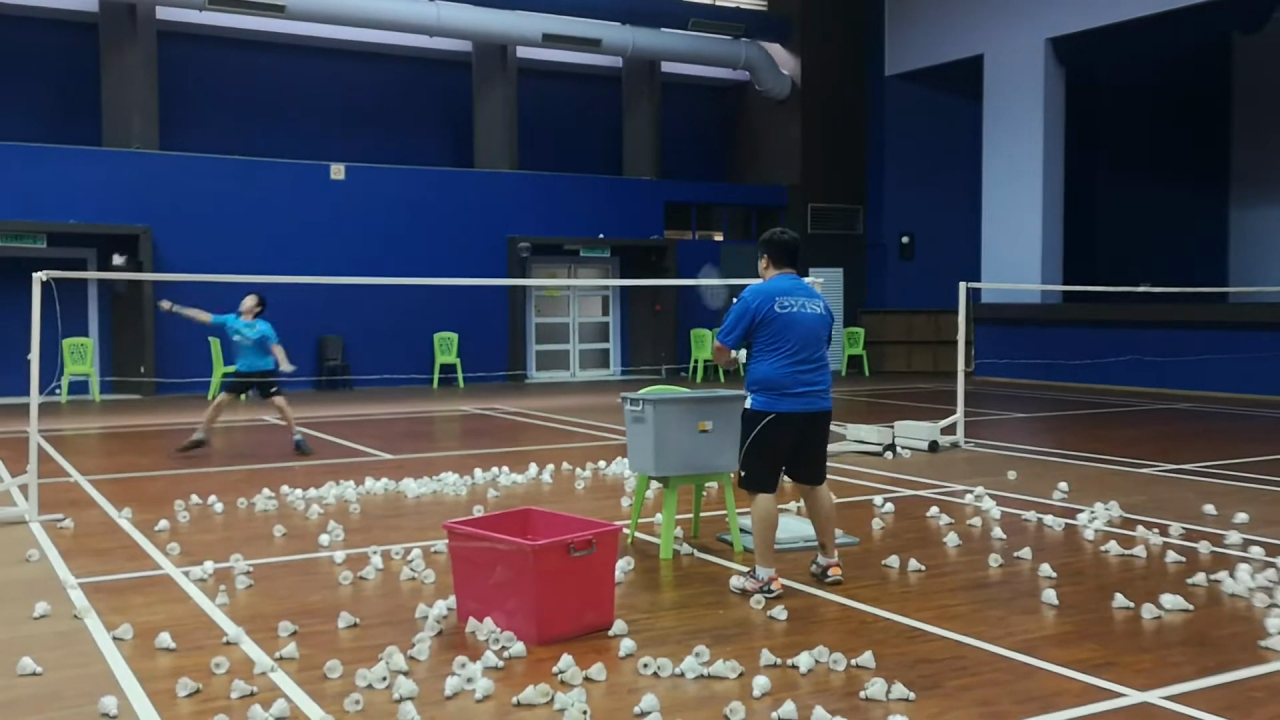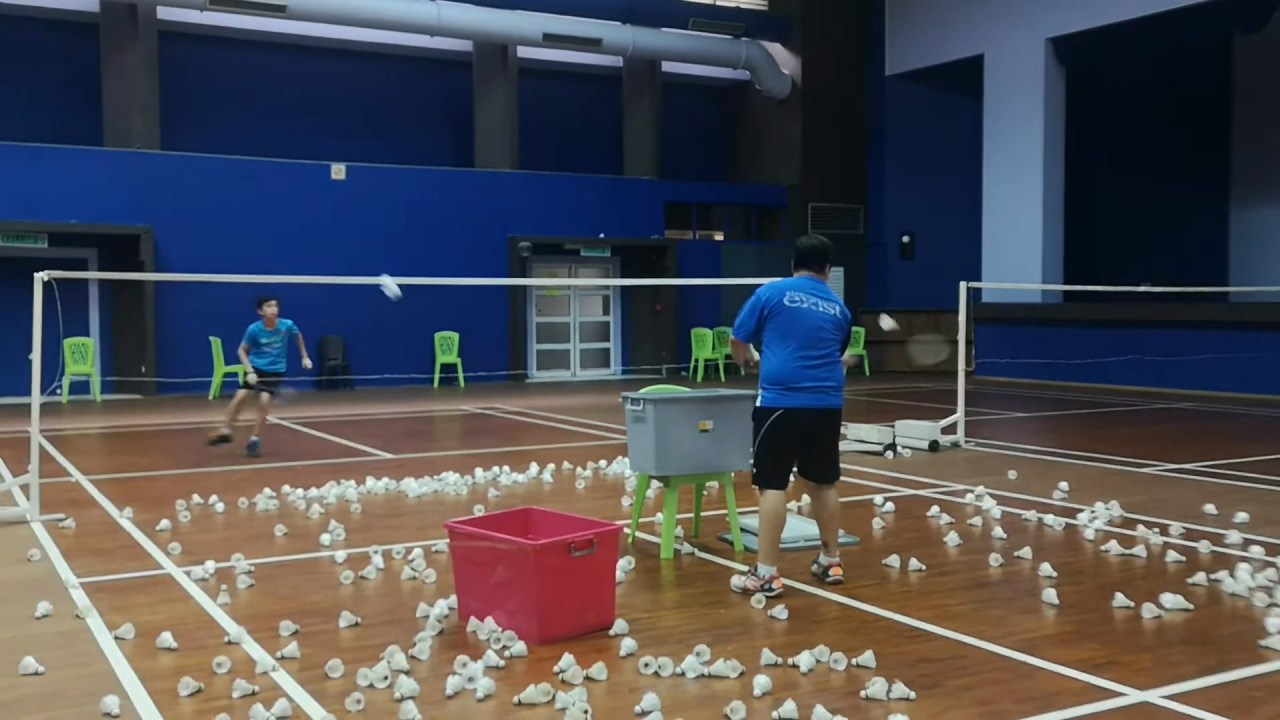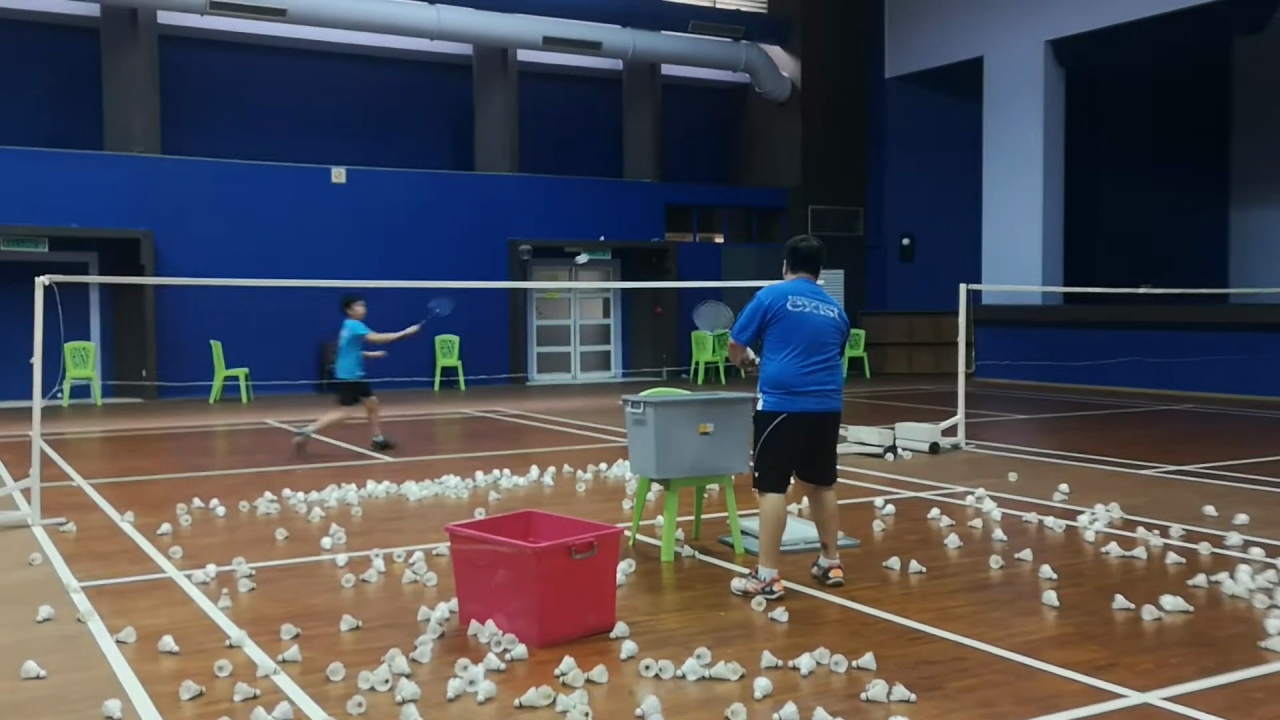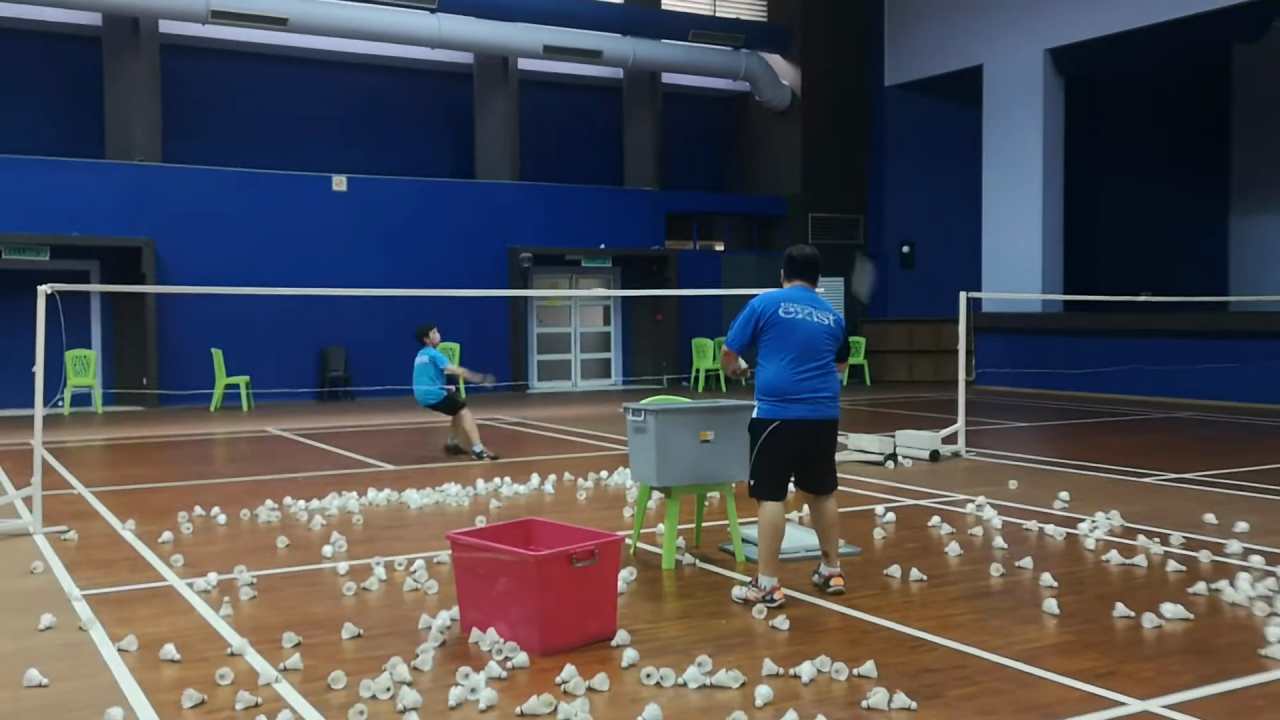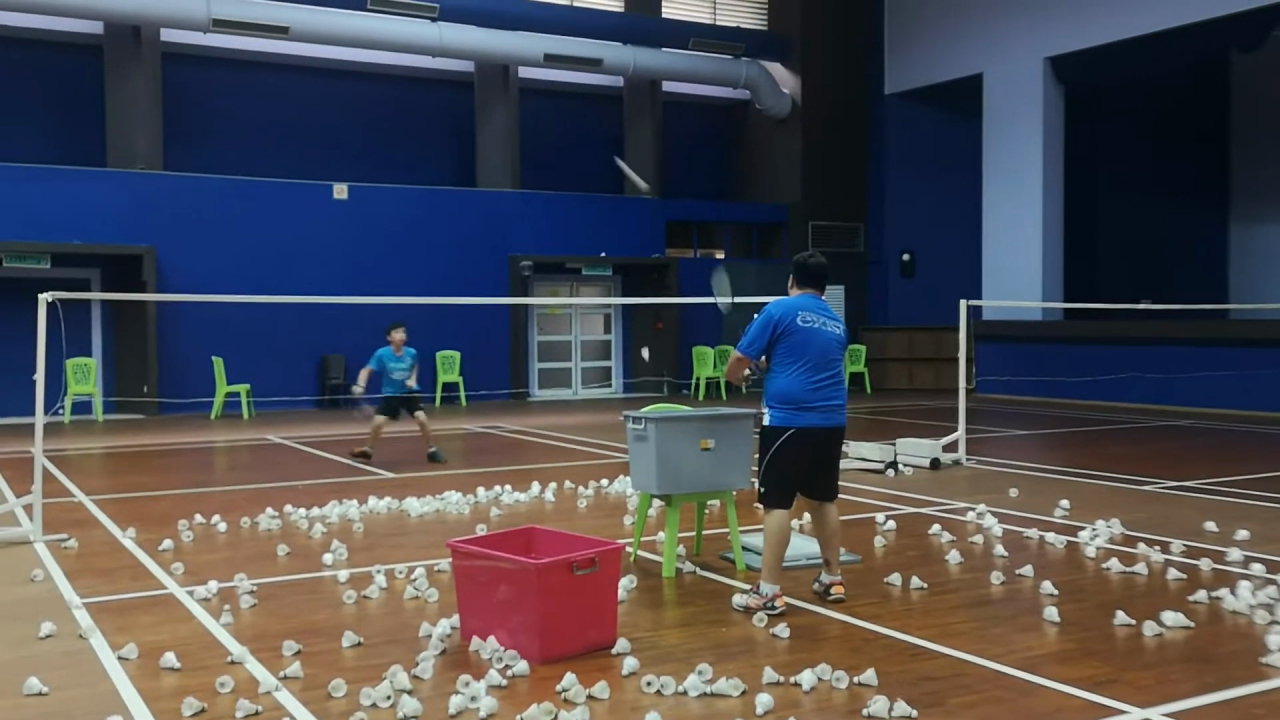
dt=0.4s
person 1, frame 1
left shoulder: (757, 296)
right shoulder: (819, 301)
left elbow: (721, 348)
left wrist: (730, 361)
left hip: (771, 406)
right hip: (816, 405)
left knee: (762, 489)
right knee: (814, 483)
left ankle: (765, 576)
right ankle: (829, 561)
person 1, frame 2
left shoulder: (771, 293)
right shoulder: (838, 308)
left elbow: (737, 342)
left wrist: (750, 363)
left hip: (781, 402)
right hip: (827, 404)
left knee: (772, 485)
right knee: (823, 482)
left ankle: (766, 574)
right ankle: (830, 561)
person 1, frame 3
left shoulder: (771, 295)
right shoulder: (835, 309)
left elbow: (735, 346)
left wrist: (745, 360)
left hip: (782, 405)
right hip: (827, 406)
left knee: (772, 488)
right knee: (821, 485)
left ankle: (767, 576)
right ankle: (831, 563)
person 1, frame 4
left shoulder: (765, 304)
right shoulder: (832, 317)
left elbow: (729, 353)
left wrist: (734, 370)
left hip: (777, 413)
right hip: (823, 415)
left knee: (770, 496)
right knee: (821, 493)
left ankle: (767, 584)
right ankle: (831, 571)
person 1, frame 5
left shoulder: (779, 310)
right shoulder: (837, 323)
left elbow: (740, 360)
left wrist: (733, 376)
left hip: (789, 420)
right hip: (831, 421)
left knee: (777, 503)
right knee: (823, 500)
left ankle: (768, 592)
right ankle: (833, 579)
